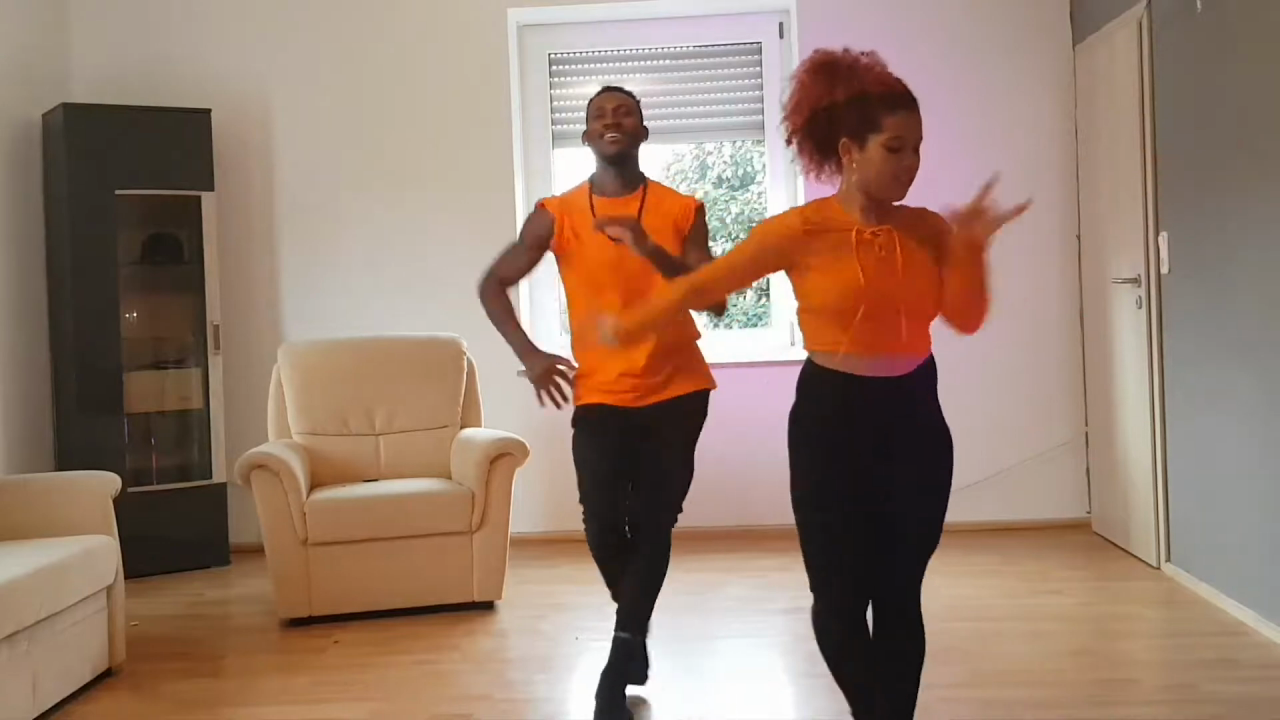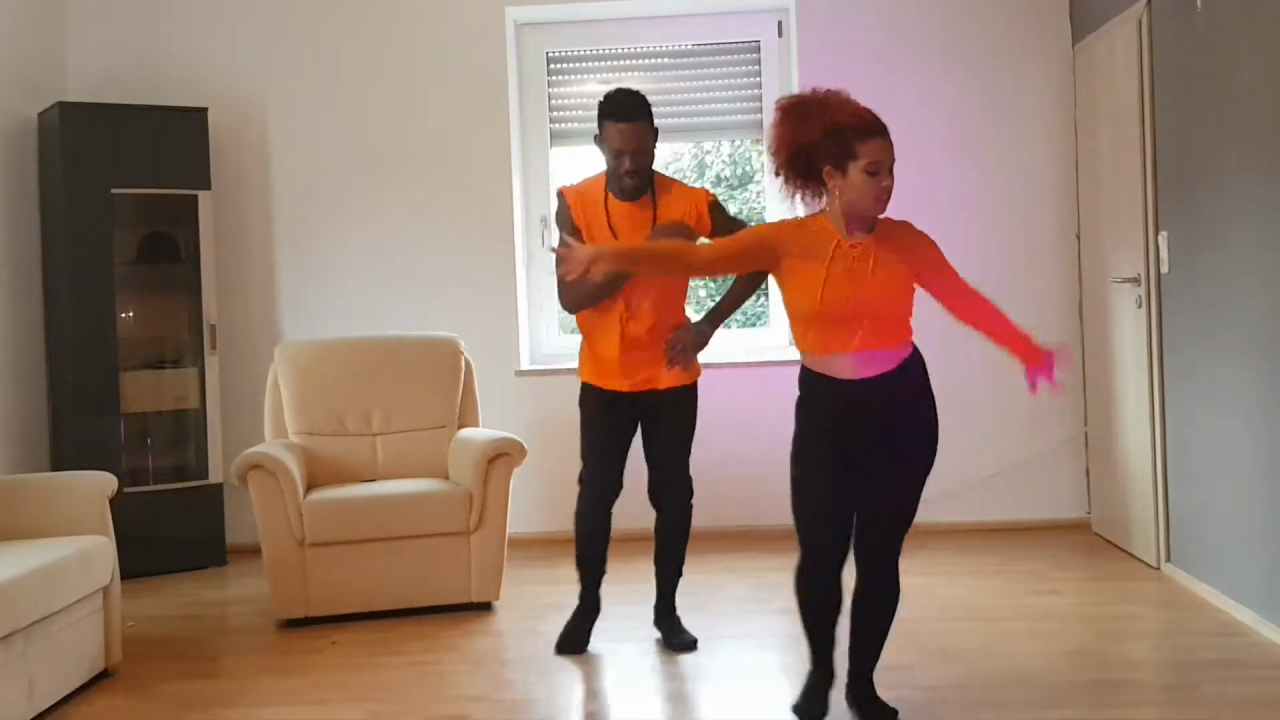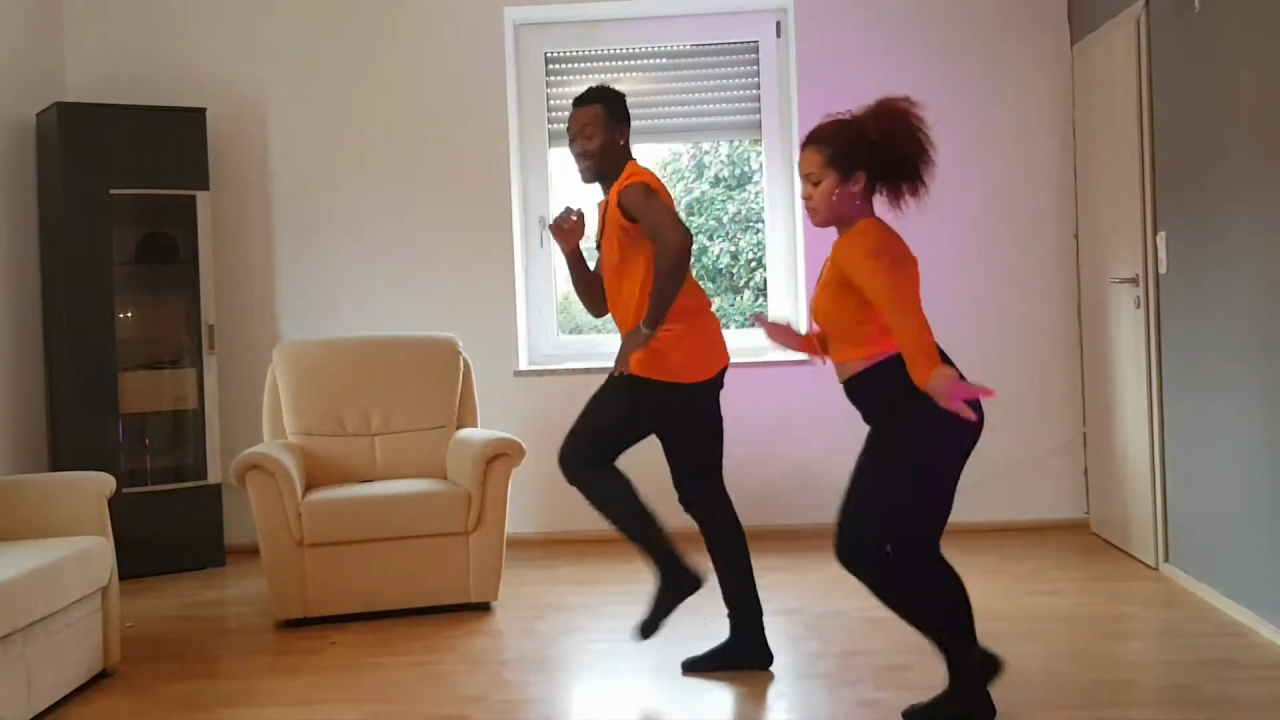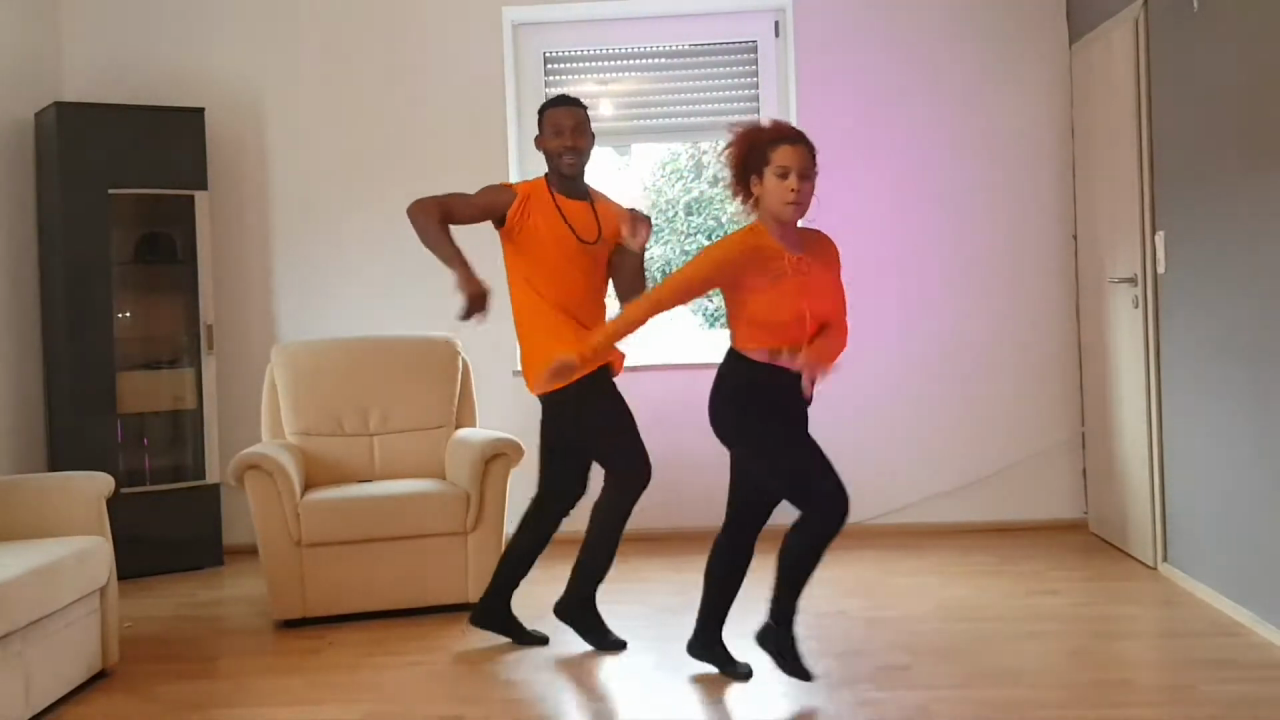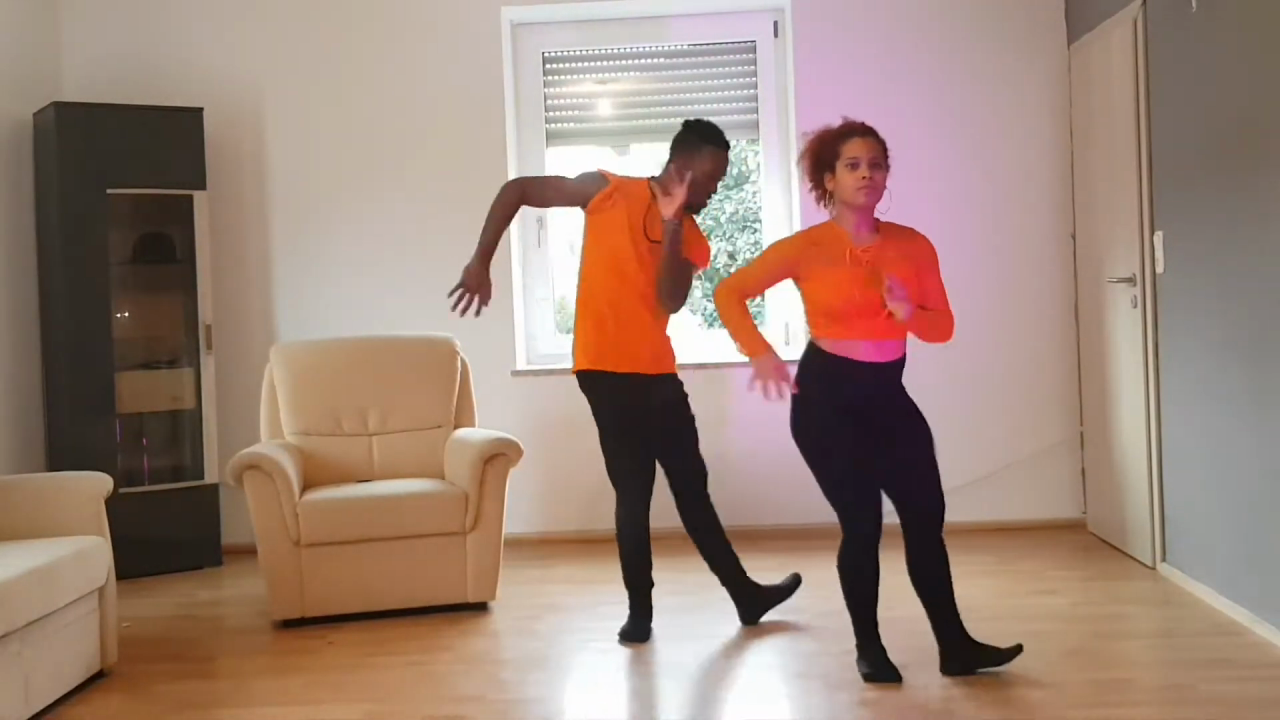
dt=1s
person 1, frame 1
left shoulder: (931, 231)
right shoulder: (808, 229)
left elbow: (966, 317)
right elbow: (709, 281)
left wrist: (970, 245)
right wrist: (623, 328)
left hip: (917, 420)
right hip: (829, 425)
left knee: (900, 597)
right knee: (840, 598)
person 1, frame 2
left shoulder: (906, 242)
right shoulder: (786, 241)
left elbow: (965, 299)
right elbow: (694, 258)
left wrist: (1027, 350)
right wrist: (610, 253)
left hip: (903, 408)
right hip: (828, 412)
left knee: (879, 557)
right knee: (821, 555)
person 1, frame 3
left shoulder: (864, 245)
right shoulder: (870, 243)
left elbow: (905, 312)
left wrist: (930, 373)
right wrist: (801, 339)
left hip: (917, 412)
right hip: (916, 409)
left knee: (859, 548)
right knee: (912, 552)
left ankle: (968, 662)
person 1, frame 4
left shoulder: (822, 250)
right shoulder: (739, 251)
left elbow: (836, 328)
right elbow: (659, 298)
left wrist: (816, 358)
right wrist: (584, 352)
left hip: (788, 403)
right hip: (748, 402)
left knee: (745, 525)
right knee: (828, 504)
left ankle: (708, 637)
right ankle: (779, 625)
person 1, frame 5
left shoulder: (913, 245)
right shoulder: (805, 247)
left elbow: (940, 327)
right elbow: (729, 293)
left wrist: (909, 314)
right wrist: (760, 352)
left hip: (888, 396)
right hip: (825, 397)
left knee: (926, 518)
right knee: (863, 525)
left ankle: (957, 647)
right ankle: (869, 649)
person 2, frame 1
left shoulder: (682, 210)
right shoulder: (555, 213)
left elbow: (717, 301)
right elbow: (492, 287)
left wrist: (652, 251)
right wrist: (528, 353)
left hip: (679, 389)
right hip: (604, 394)
left knee: (655, 521)
right knee: (606, 522)
left ankle: (624, 649)
right ankle: (630, 641)
person 2, frame 2
left shoulder: (692, 203)
right shoulder: (574, 204)
right elbow: (572, 297)
left wrist: (706, 325)
left hip: (671, 374)
right hip: (604, 376)
left knee: (671, 494)
right knee: (597, 491)
left ankle: (667, 606)
right ankle: (587, 603)
person 2, frame 3
left shoulder: (634, 190)
right shoulder: (616, 204)
left elbow: (678, 239)
right elbow: (600, 303)
left wrist: (645, 328)
right wrist: (572, 251)
left hip: (665, 362)
right hip: (691, 363)
left knee: (580, 458)
right knee: (703, 495)
left ankle: (671, 571)
right ankle: (748, 638)
person 2, frame 4
left shoulder: (611, 213)
right shoulder: (515, 200)
left elbow: (633, 300)
right elbow: (423, 210)
left wrist: (635, 249)
right wrist: (464, 273)
left hip: (591, 366)
right hip: (562, 366)
left knee: (561, 492)
right knee: (630, 469)
left ankle: (494, 604)
right ankle: (579, 598)
person 2, frame 5
left shoulder: (690, 235)
right shoulder: (607, 189)
left elbow: (671, 303)
right elbow: (514, 190)
left wrist: (670, 227)
right wrist: (481, 264)
left hip: (657, 369)
right hip: (605, 365)
left knee: (689, 480)
right knee: (634, 487)
left ankle: (743, 591)
right ankle: (639, 605)
